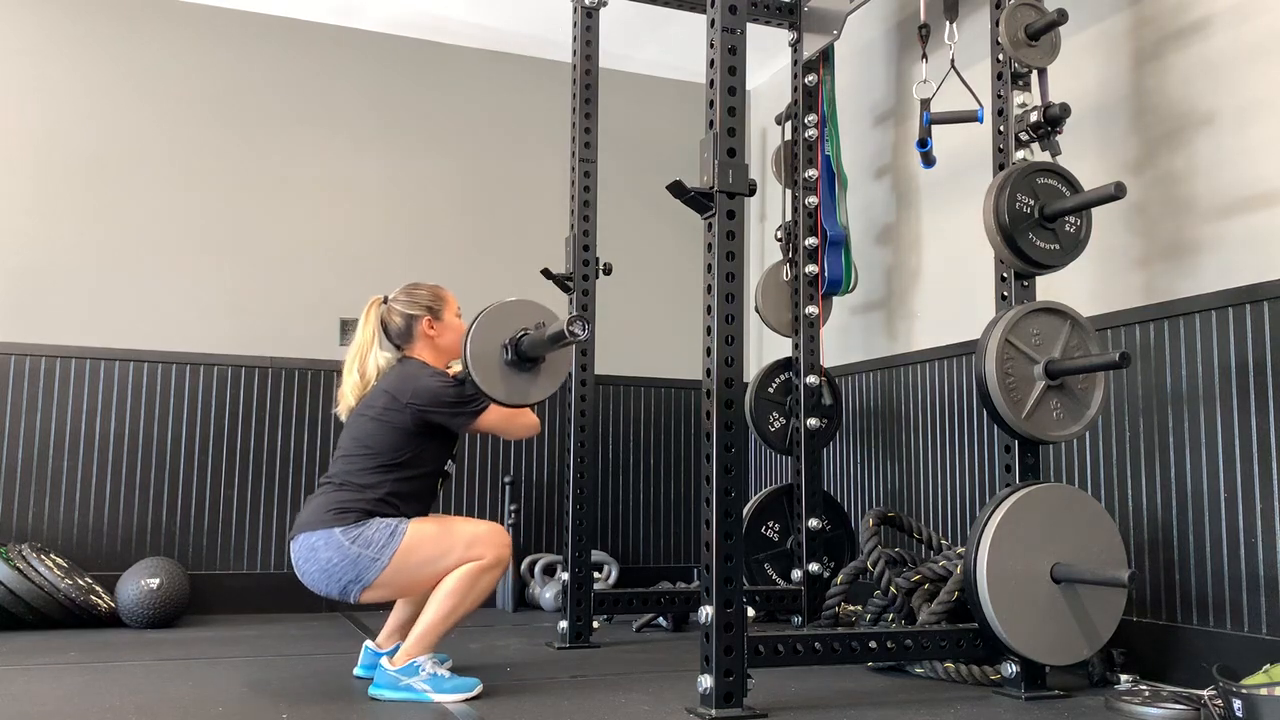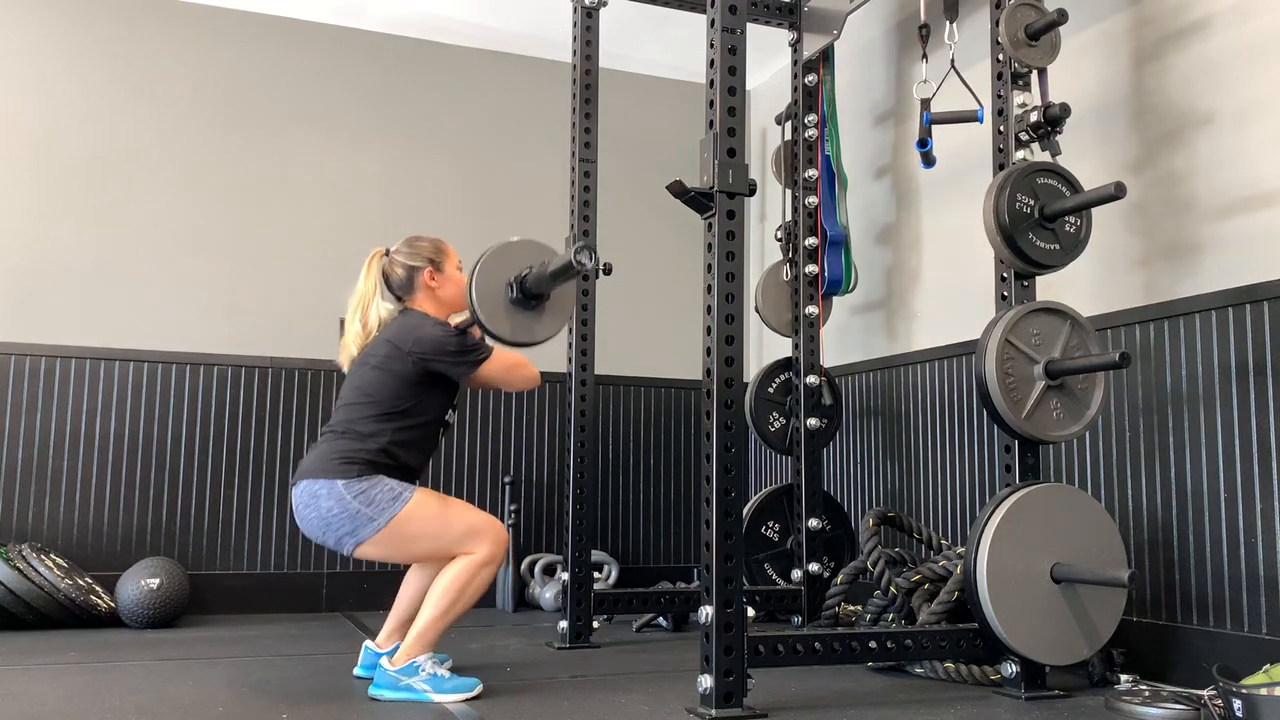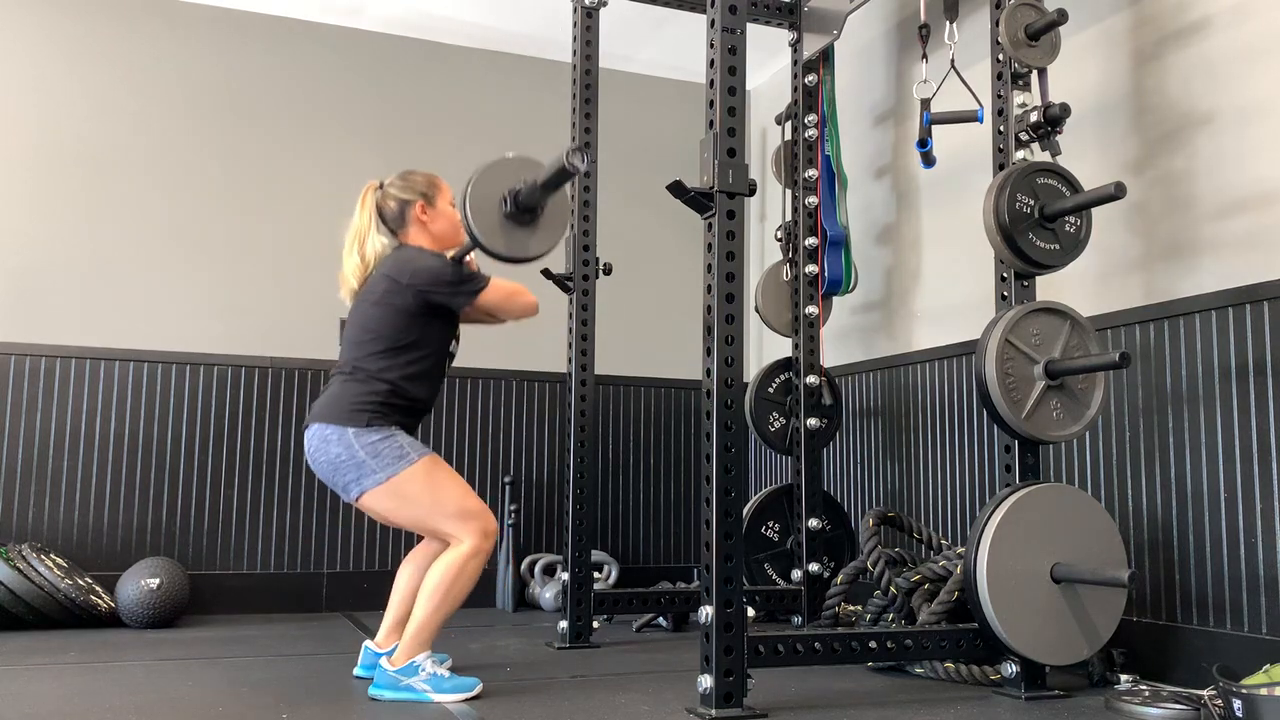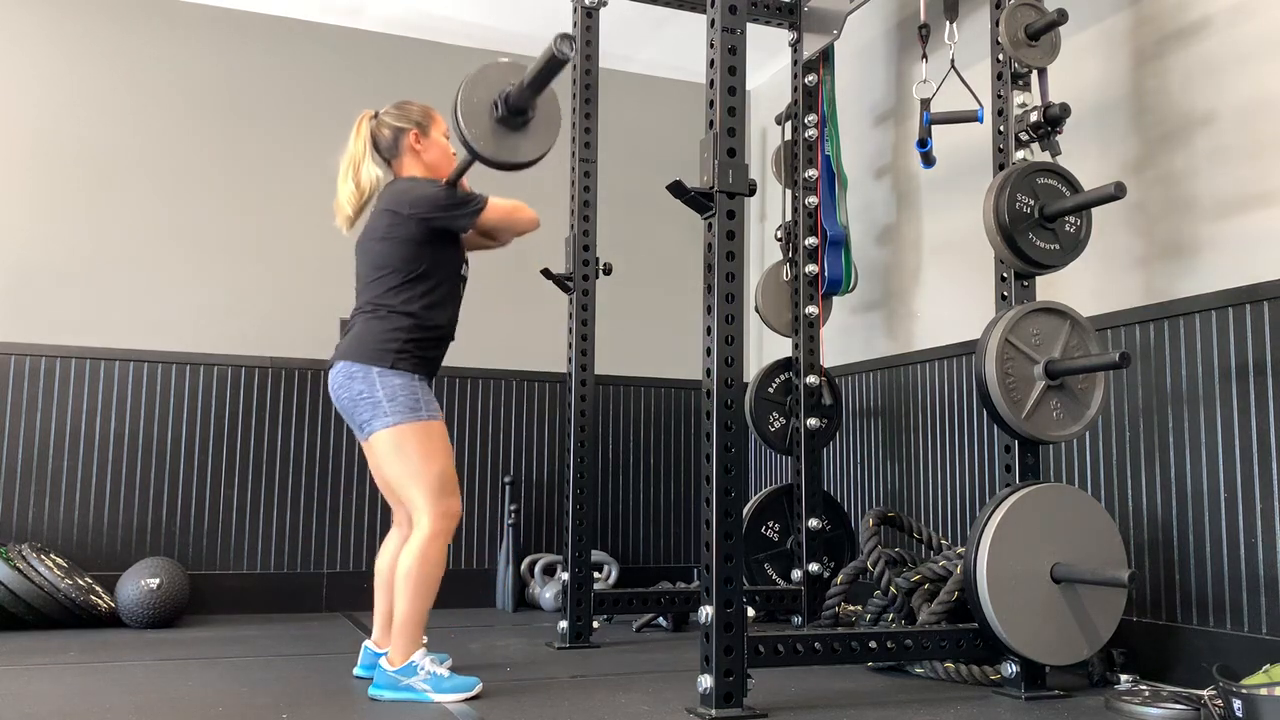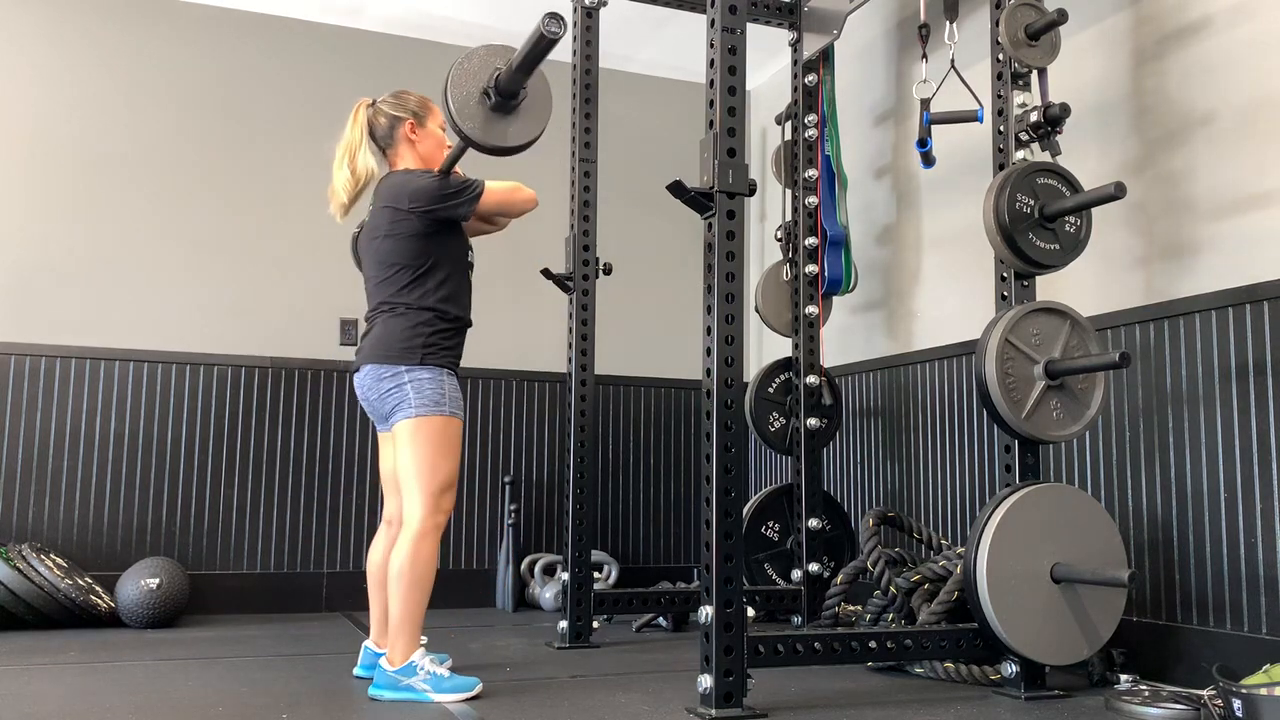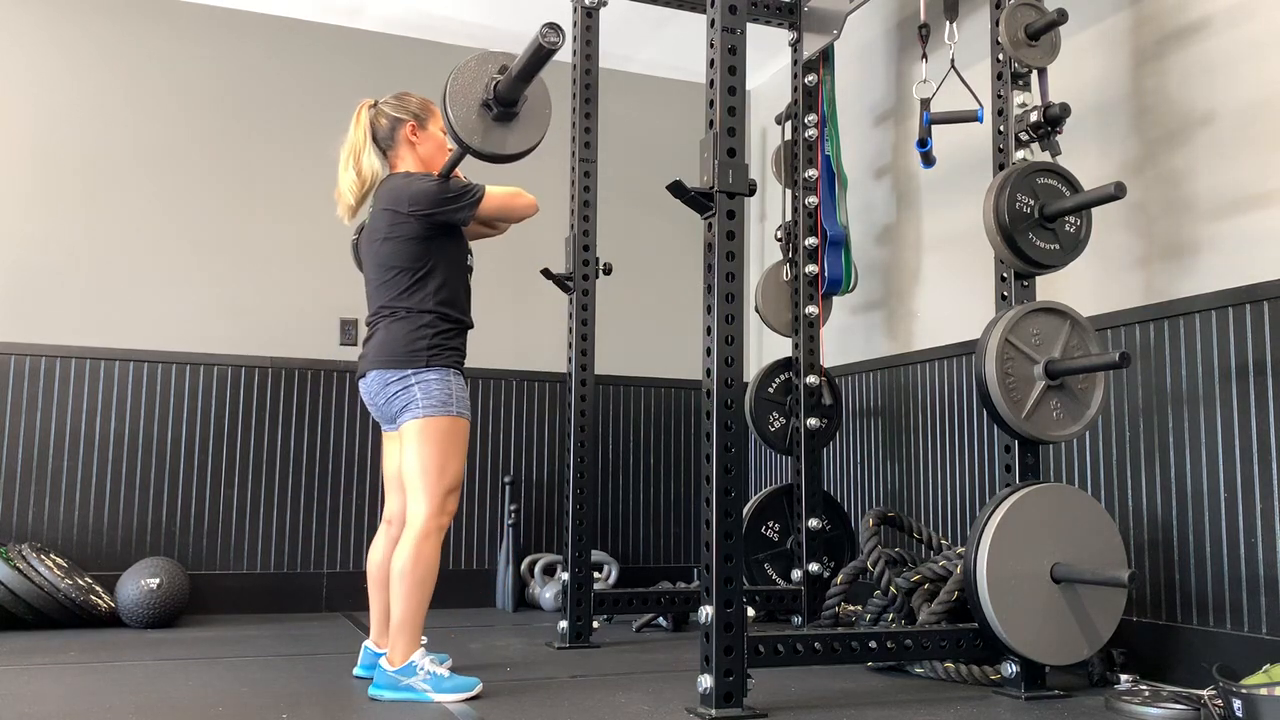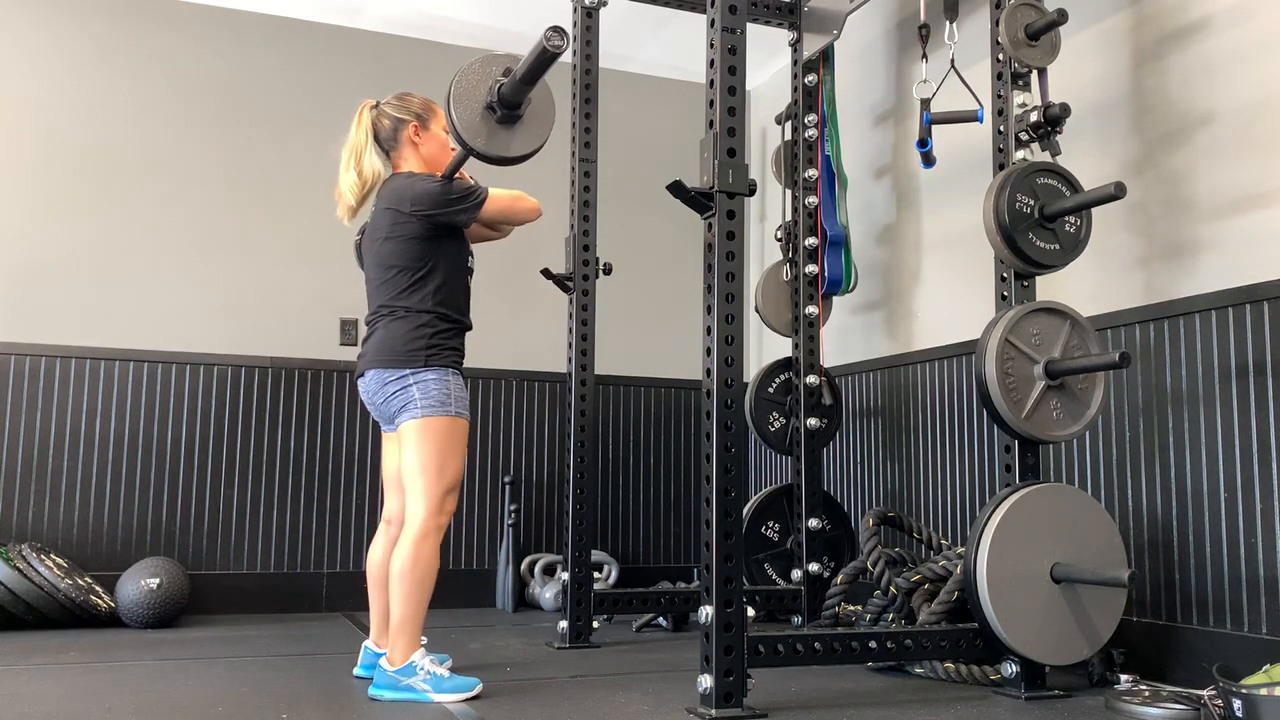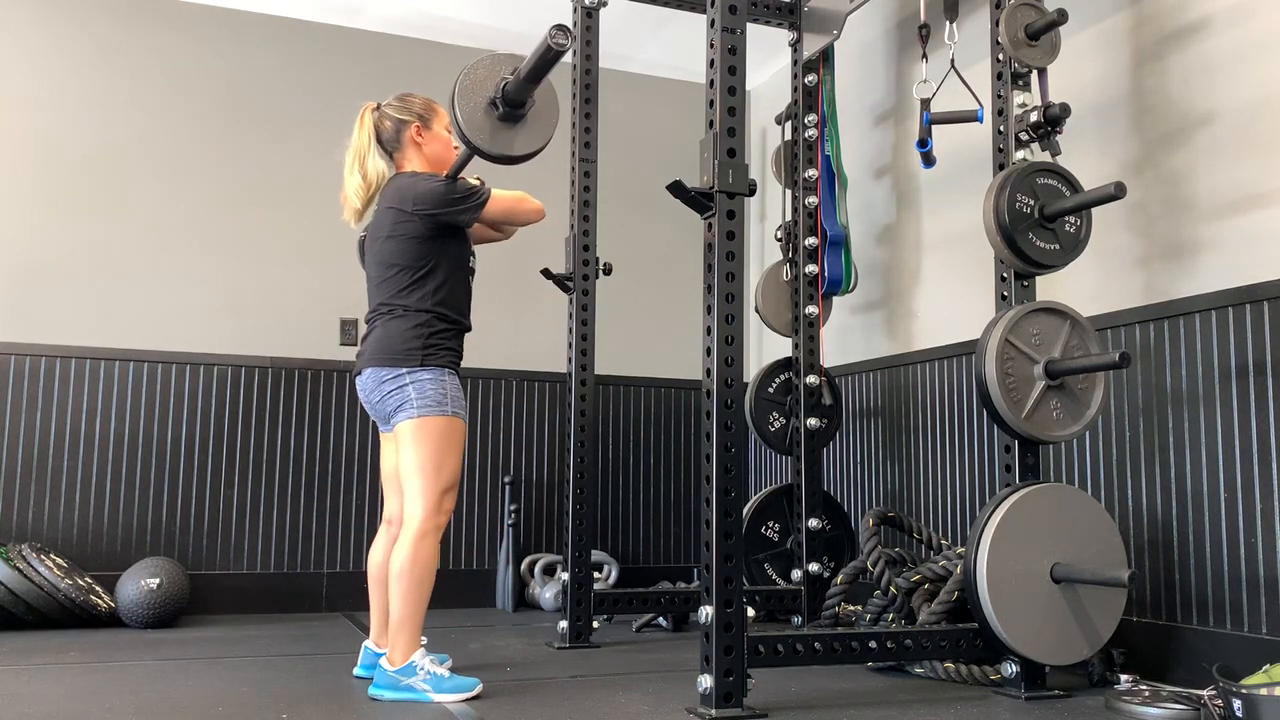
dt=0.3s
person 1, frame 1
left shoulder: (407, 381)
right shoulder: (427, 386)
right elbow: (525, 424)
left wrist: (473, 382)
left hip: (330, 541)
right hip: (340, 543)
left knee: (456, 550)
right knee: (492, 545)
left ankle: (384, 650)
right ankle: (405, 667)
person 1, frame 2
left shoulder: (407, 334)
right shoulder: (429, 336)
right elbow: (524, 376)
left wrist: (472, 339)
right wrist: (481, 337)
left hip: (330, 492)
right hip: (342, 493)
left knee: (458, 540)
right knee: (488, 540)
left ankle: (385, 648)
right ankle: (405, 666)
person 1, frame 3
left shoulder: (405, 273)
right shoulder: (425, 268)
left elbow: (489, 311)
right elbow: (523, 304)
left wrist: (469, 280)
right wrist: (472, 275)
left hip: (344, 432)
right hip: (360, 432)
left knee: (448, 534)
right knee: (475, 531)
left ankle: (383, 649)
right ankle: (403, 666)
person 1, frame 4
left shoulder: (402, 205)
right shoulder: (423, 197)
left elbow: (490, 236)
right elbow: (523, 221)
left wrist: (469, 211)
right wrist: (474, 201)
left hip: (368, 373)
right hip: (384, 373)
left knee: (413, 520)
right knee: (436, 516)
left ankle: (381, 647)
right ankle: (401, 665)
person 1, frame 5
left shoulder: (394, 199)
right shoulder: (421, 188)
left elbow: (483, 220)
right elbow: (523, 199)
left wrist: (471, 206)
right wrist: (466, 188)
left hip: (385, 369)
right hip: (415, 366)
left knee: (399, 517)
right knee: (426, 516)
left ankle: (380, 647)
right ankle: (401, 666)
person 1, frame 6
left shoulder: (392, 201)
right shoulder: (421, 191)
left elbow: (478, 225)
right elbow: (523, 205)
left wrist: (469, 203)
right wrist: (472, 192)
left hip: (389, 371)
right hip: (422, 368)
left knee: (400, 517)
right knee: (430, 516)
left ankle: (380, 647)
right ankle: (401, 666)
person 1, frame 7
left shoulder: (397, 201)
right shoulder: (424, 192)
left elbow: (487, 228)
right elbow: (526, 209)
left wrist: (470, 202)
right wrist: (475, 194)
left hip: (389, 370)
right hip: (421, 368)
left knee: (400, 518)
right knee: (428, 517)
left ankle: (381, 648)
right ankle: (402, 667)
person 1, frame 8
left shoulder: (400, 201)
right shoulder: (426, 192)
left elbow: (487, 230)
right elbow: (530, 210)
left wrist: (472, 199)
right wrist: (480, 194)
left hip: (387, 369)
right hip: (416, 369)
left knee: (399, 518)
right knee: (427, 518)
left ankle: (380, 647)
right ankle: (402, 666)
